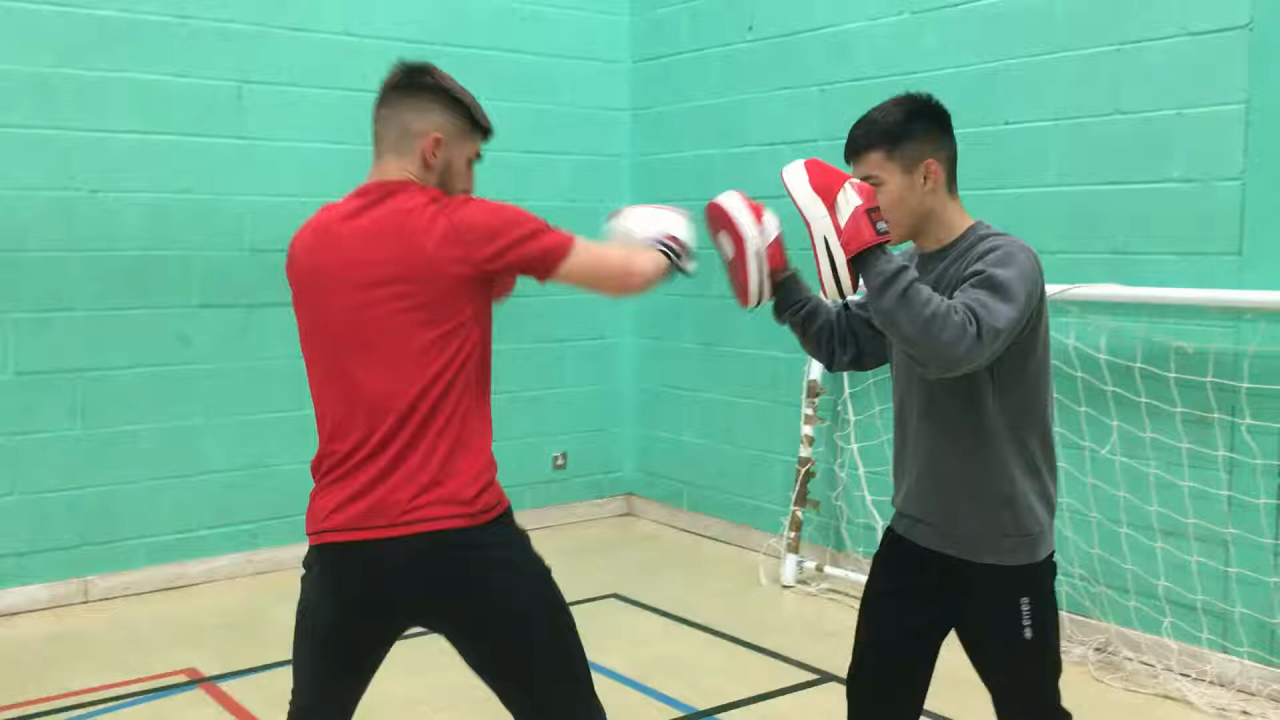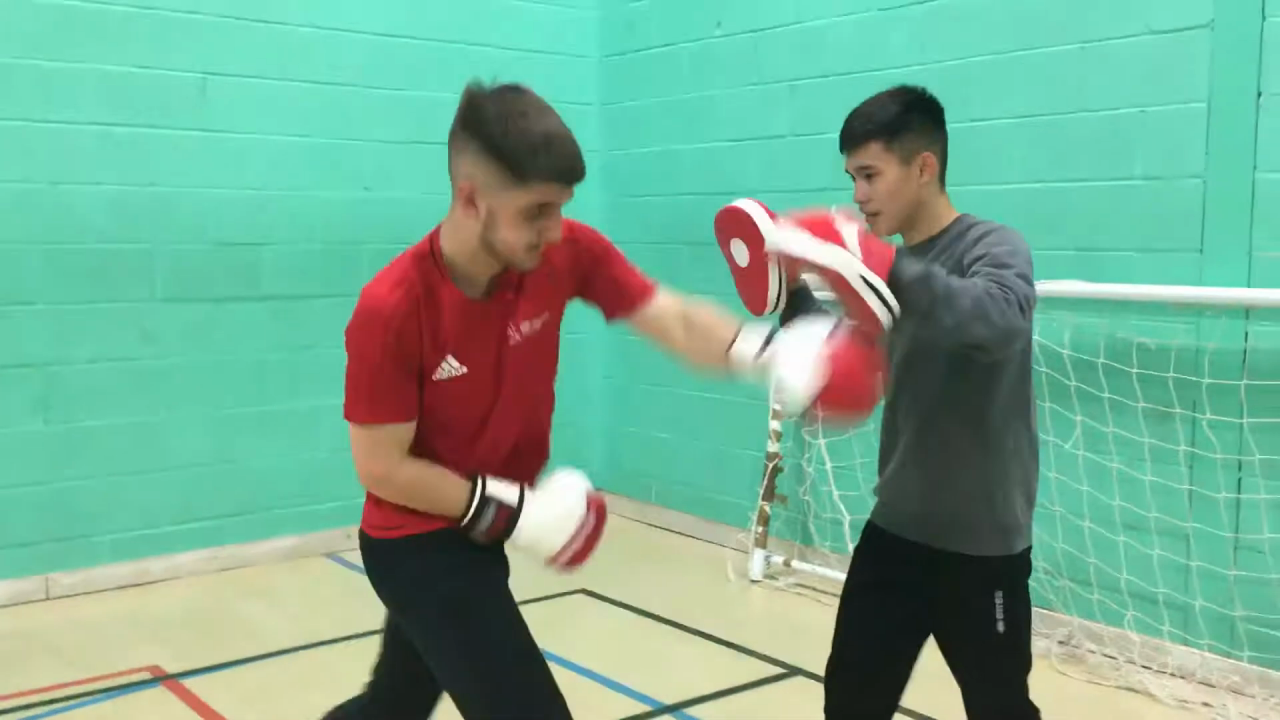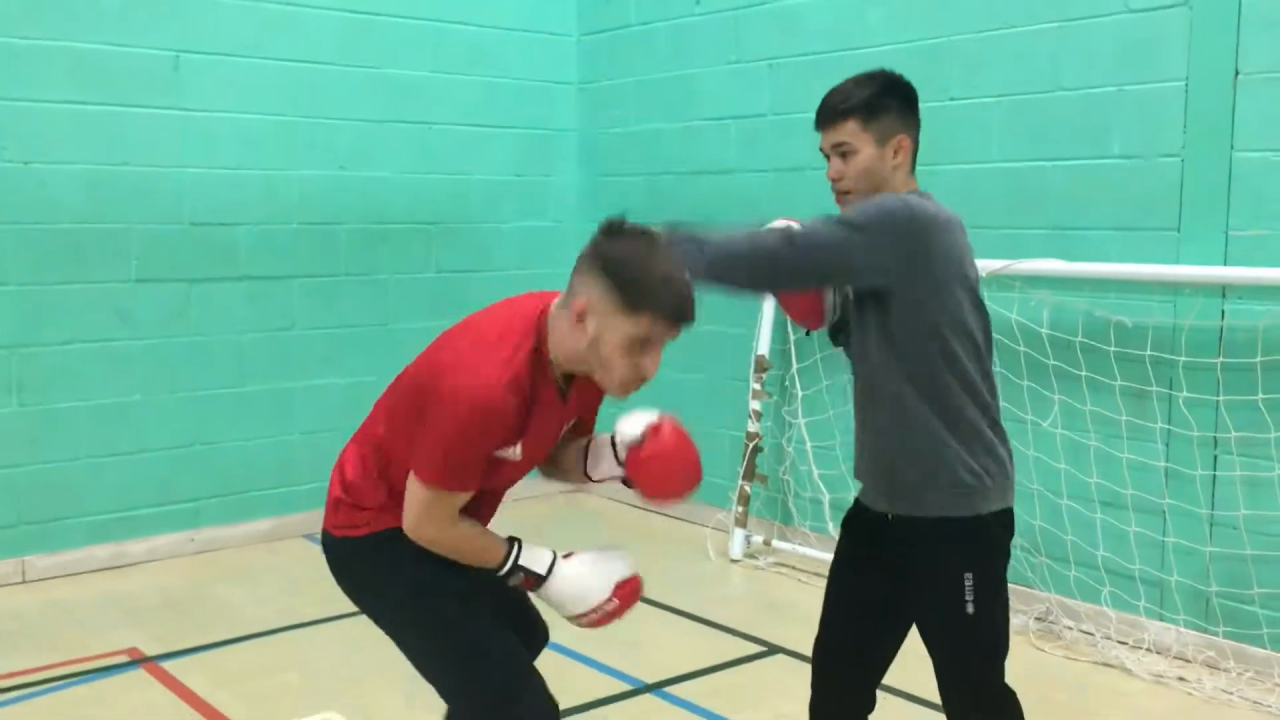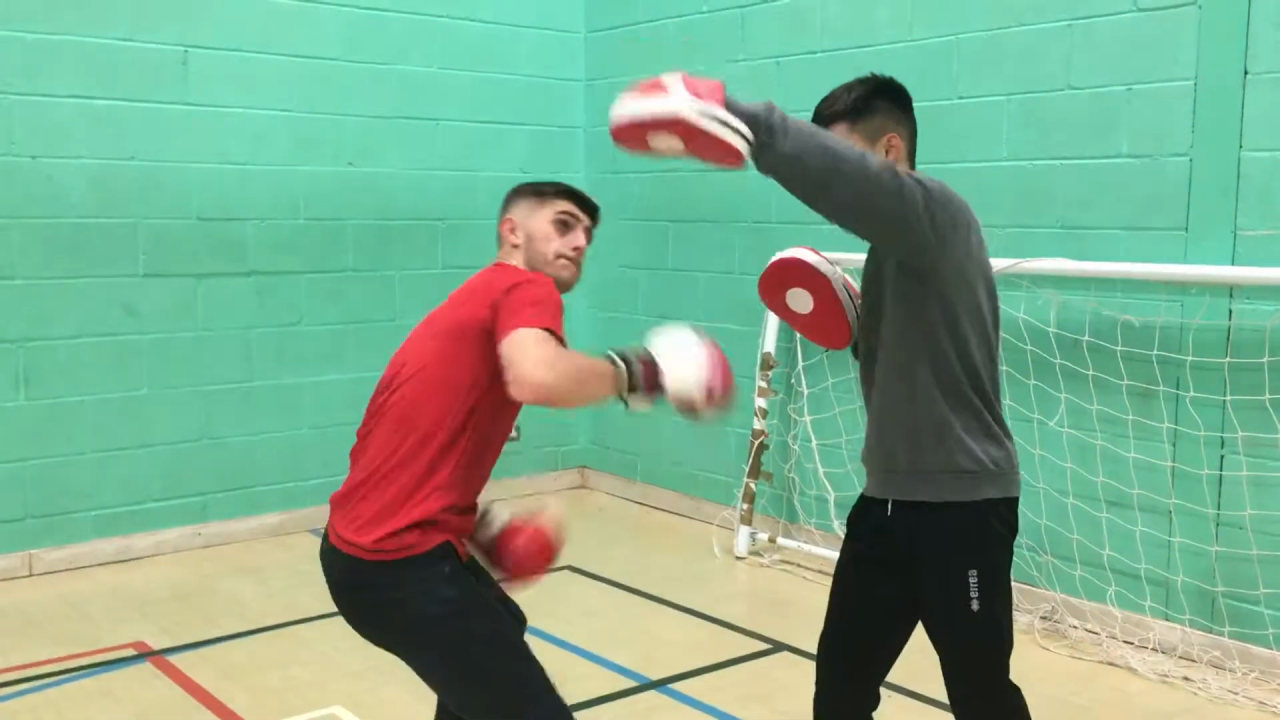
dt=0.4s
person 1, frame 1
left shoulder: (1007, 261)
right shoulder: (905, 272)
left elbow: (953, 345)
right elbow: (843, 346)
left wrist: (865, 255)
right wrist: (781, 284)
left hip: (1003, 550)
right hip: (915, 538)
person 1, frame 2
left shoulder: (992, 249)
right shoulder: (895, 267)
left elbow: (1000, 317)
left wrist: (893, 272)
right wrist: (794, 301)
left hip: (982, 542)
right hip: (896, 529)
person 1, frame 3
left shoulder: (908, 223)
right shoulder: (886, 243)
left elbow: (790, 253)
left wrist: (681, 257)
right wrist: (836, 314)
left hip: (957, 511)
right hip: (887, 504)
person 1, frame 4
left shoulder: (935, 213)
right shoulder: (894, 240)
left elbow: (844, 177)
left wrist: (737, 119)
right wrist: (853, 329)
left hip: (962, 504)
right hip: (889, 498)
person 2, frame 1
left shoulder: (306, 244)
right shoulder: (472, 225)
right elbow: (627, 272)
right wrist: (670, 242)
left hip: (341, 539)
right hip: (461, 535)
person 2, frame 2
left shoulder: (561, 252)
right shoulder: (388, 309)
left elbow: (671, 319)
right elbow: (379, 467)
left wrist: (766, 346)
right wrist: (511, 506)
left hip: (488, 525)
right hip: (417, 542)
person 2, frame 3
left shoulder: (586, 356)
right shoulder: (484, 384)
left elbow: (560, 458)
right elbow: (426, 521)
left wrist: (613, 457)
right wrist: (544, 573)
left hip: (440, 526)
right hip: (375, 530)
left knee: (518, 641)
person 2, frame 4
left shoulder: (475, 307)
right shoulder: (523, 289)
right elbow: (534, 378)
left wrist: (474, 528)
right wrist: (648, 370)
right hip: (393, 554)
left knee: (499, 635)
